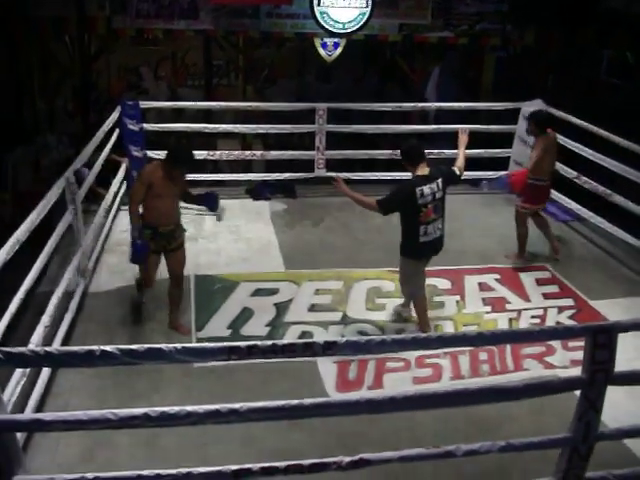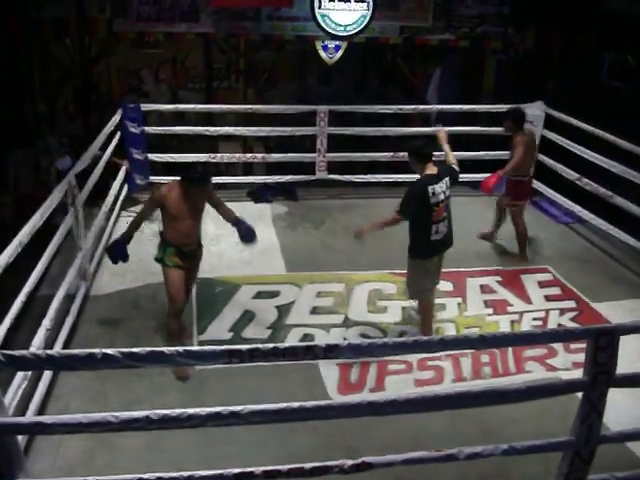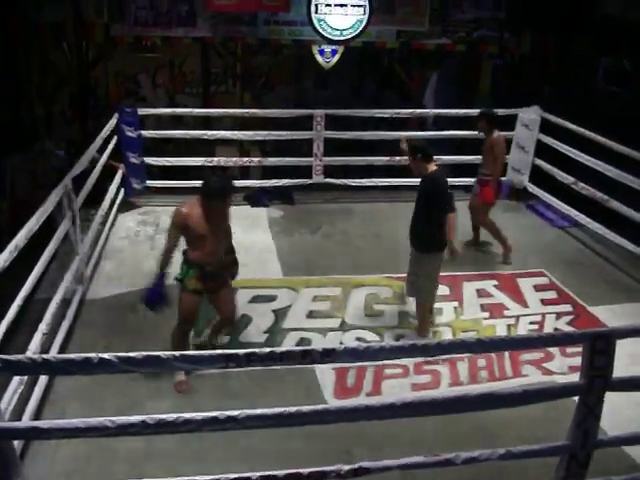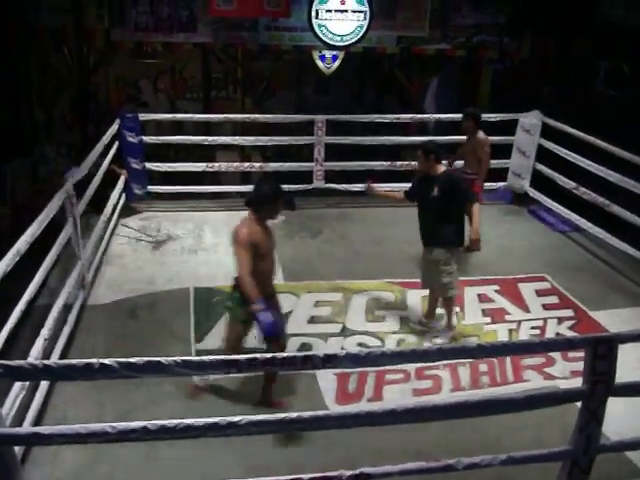
dt=0.3s
person 1, frame 1
left shoulder: (179, 175)
right shoulder: (149, 173)
right elbow: (134, 204)
left wrist: (201, 198)
right wrist: (136, 236)
left hip: (174, 231)
right hip: (150, 233)
left knee: (177, 279)
right knee: (147, 280)
left ankle: (174, 319)
right ankle: (140, 296)
person 1, frame 2
left shoulder: (204, 190)
right shoulder: (164, 193)
left elbow: (221, 208)
right elbow: (141, 217)
left wrist: (239, 223)
right wrist: (124, 240)
left hip: (195, 249)
right hip: (172, 252)
left knee: (185, 293)
right knee: (176, 305)
left ankle: (177, 325)
person 1, frame 3
left shoulder: (224, 206)
right shoulder: (185, 213)
right elbow: (170, 247)
left wrist: (232, 256)
right wrist: (159, 280)
left hip: (220, 269)
right hip: (194, 272)
left knee: (229, 317)
right knee: (185, 324)
left ankle: (211, 339)
right ankle: (180, 370)
person 1, frame 4
left shoulder: (262, 224)
right shoulder: (245, 232)
right elbow: (245, 276)
right wrist: (260, 310)
left hip: (266, 293)
right hip: (246, 296)
left knee: (278, 345)
right knee: (232, 351)
left ankle: (266, 396)
person 2, frame 1
left shoulder: (407, 189)
right shoulder: (441, 175)
left elbow: (378, 206)
right elbow: (459, 169)
left wrist: (348, 192)
right wrist: (462, 146)
left hip: (415, 247)
right hip: (435, 242)
left knee: (416, 288)
right knee: (411, 279)
left ankle: (425, 330)
right ankle: (406, 306)
person 2, frame 2
left shoulder: (418, 188)
right shoulder: (446, 173)
left elbow: (400, 216)
right elbow: (453, 164)
left wrist: (371, 227)
right wrist: (444, 142)
left hip: (424, 245)
right hip: (444, 240)
left knee: (420, 288)
right knee: (430, 282)
left ankle: (427, 333)
right ankle: (427, 311)
person 2, frame 3
left shoulder: (434, 181)
right shoulder: (435, 173)
left elbow: (449, 211)
left wrist: (451, 241)
right wrist: (408, 149)
left hip: (425, 243)
right hip: (433, 240)
left knee: (421, 287)
right knee: (429, 282)
left ankle: (422, 334)
right ankle: (428, 315)
person 2, frame 4
left shoulder: (453, 179)
right shoulder: (423, 180)
left elbow: (470, 203)
right elbow: (406, 196)
right wrist: (378, 191)
left hip: (447, 242)
right hip: (430, 241)
left knee: (446, 283)
right knee: (433, 281)
left ankle: (450, 326)
right ankle: (429, 317)
person 3, frame 1
left shoulder: (541, 141)
right shoulder: (550, 135)
left elbow: (535, 157)
left wrist: (525, 172)
left hip: (534, 185)
right hip: (545, 183)
left knee: (520, 219)
right knee: (534, 214)
left ankle: (520, 255)
right ankle: (553, 244)
person 3, frame 2
left shoulder: (520, 139)
right shoulder: (528, 133)
left elbow: (516, 160)
right elbow: (531, 156)
left wrist: (500, 174)
left hip: (518, 182)
right hip: (522, 179)
left knee: (517, 218)
right knee: (501, 204)
left ankle: (523, 255)
right ankle: (492, 234)
person 3, frame 3
left shoulder: (495, 138)
right shoulder: (490, 136)
left elbow: (500, 161)
left wrist: (493, 183)
left hip: (489, 181)
right hip: (483, 178)
left knee: (481, 217)
right knee: (473, 207)
left ankle: (506, 247)
right ankle: (476, 240)
person 3, frame 4
left shoulder: (481, 139)
right shoulder: (471, 137)
left elbow: (485, 162)
left wrist: (478, 183)
right wrist: (451, 161)
left hip: (473, 179)
right hip: (467, 176)
right knee: (471, 210)
right ankle: (475, 242)
